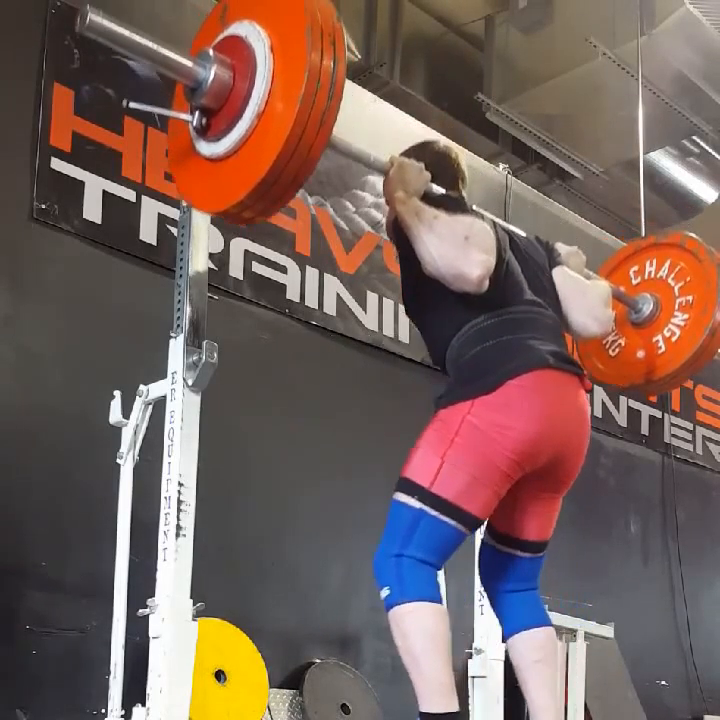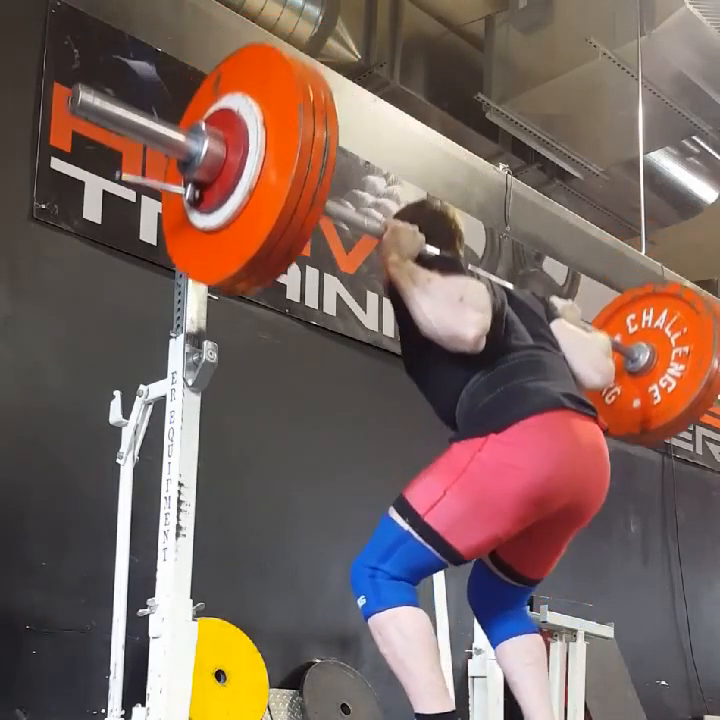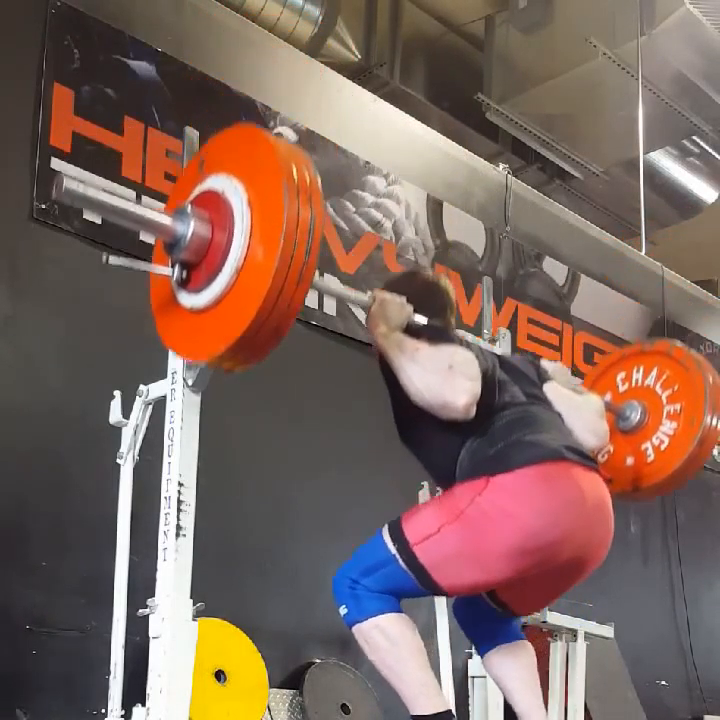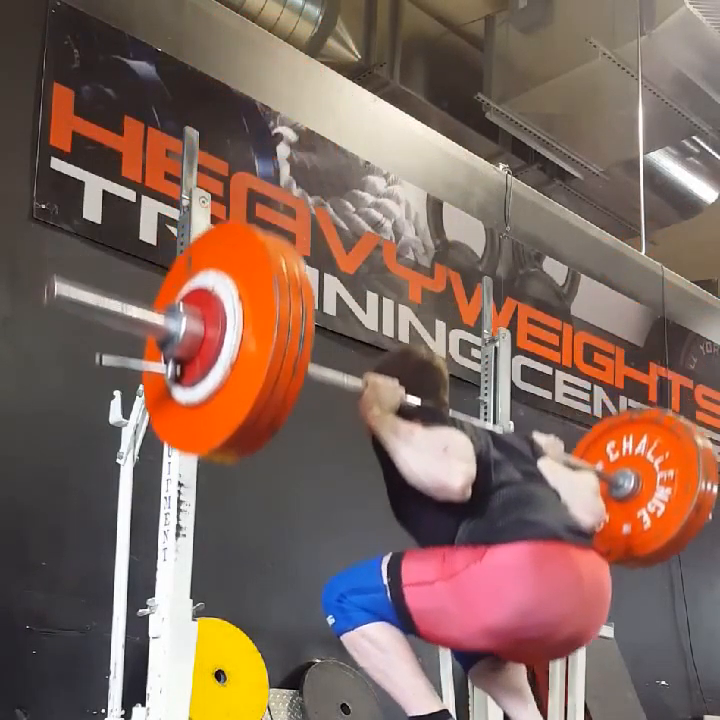
dt=0.4s
person 1, frame 1
left shoulder: (431, 214)
right shoulder: (523, 241)
left elbow: (470, 268)
right elbow: (596, 318)
left wrist: (405, 200)
right wrist: (572, 270)
left hip: (502, 398)
right hip: (565, 409)
left knee: (404, 562)
right knee: (512, 579)
person 1, frame 2
left shoulder: (429, 276)
right shoulder: (516, 296)
left elbow: (466, 328)
right elbow: (598, 370)
left wrist: (397, 262)
right wrist: (569, 323)
left hip: (520, 442)
right hip: (584, 454)
left knee: (379, 574)
right knee: (498, 596)
person 1, frame 3
left shoulder: (418, 345)
right shoulder: (508, 360)
left elbow: (457, 395)
right elbow: (593, 431)
left wrist: (386, 334)
right wrist: (559, 385)
left hip: (525, 497)
right hip: (590, 510)
left knee: (360, 586)
right knee: (484, 612)
person 1, frame 4
left shoulder: (411, 427)
right shoulder: (500, 439)
left elbow: (453, 478)
right elbow: (590, 510)
left wrist: (379, 416)
right wrist: (548, 461)
left hip: (526, 577)
right hip: (587, 591)
left knee: (346, 599)
right knee: (467, 626)
